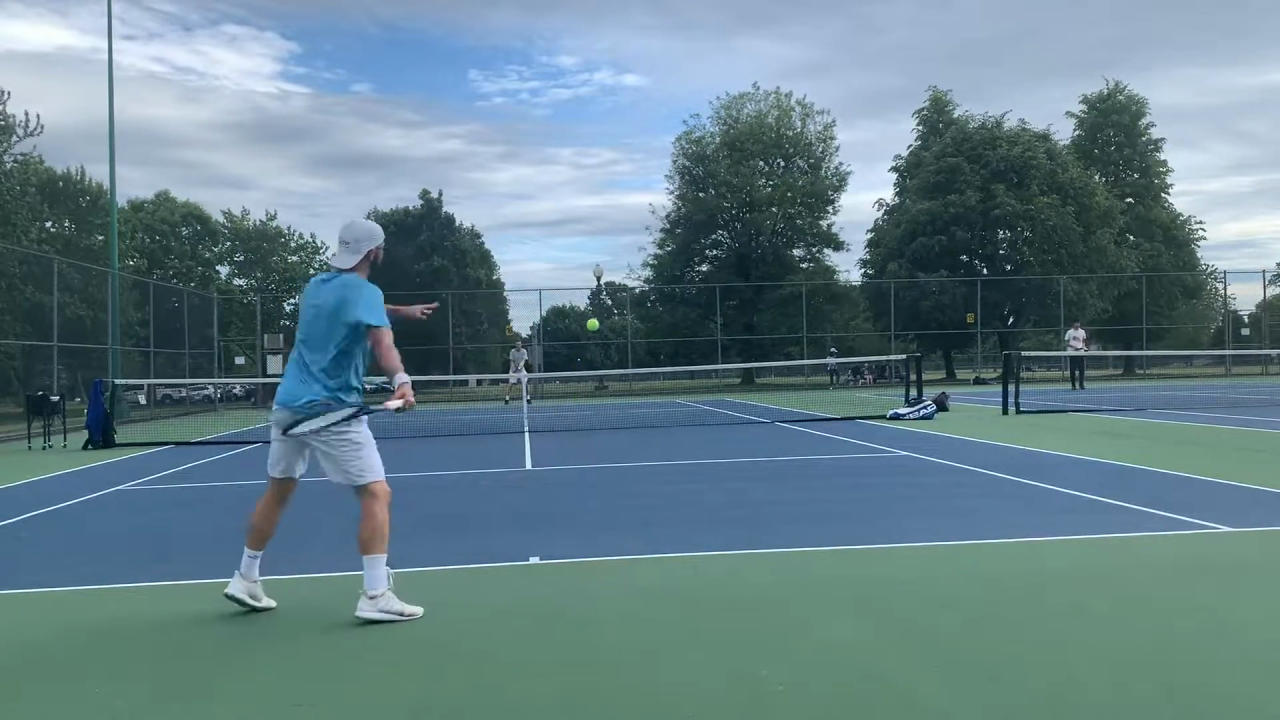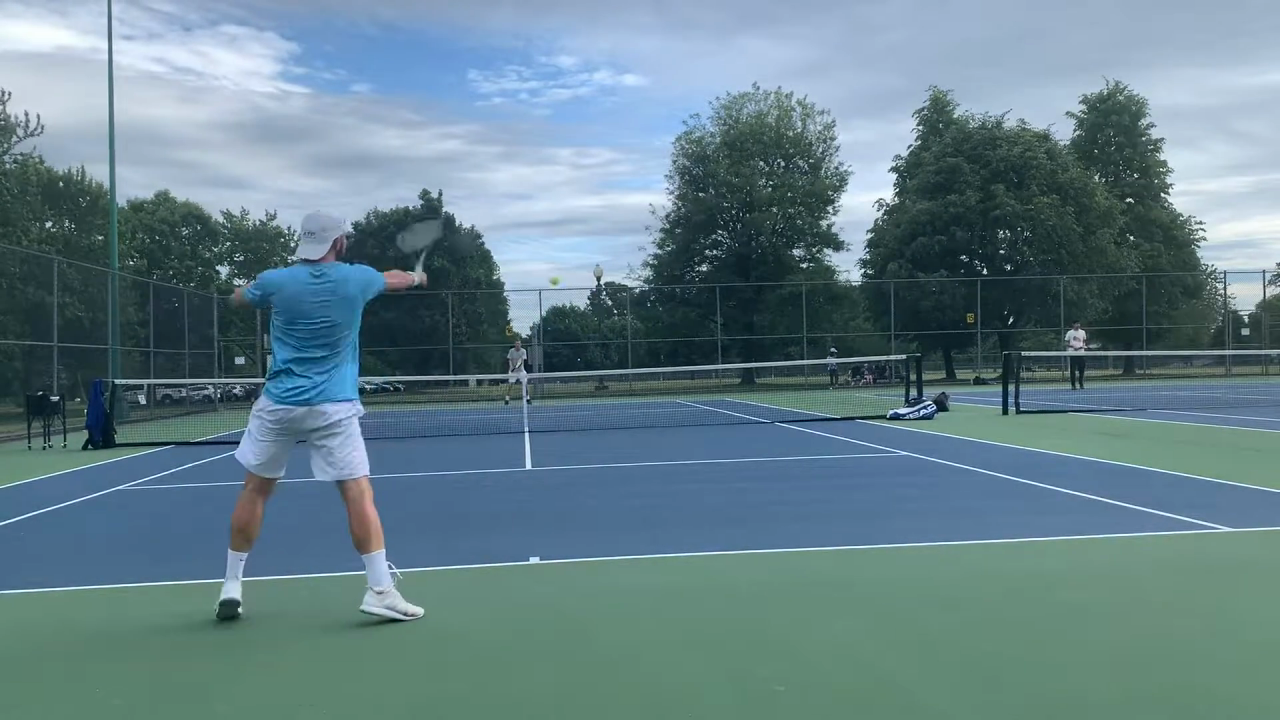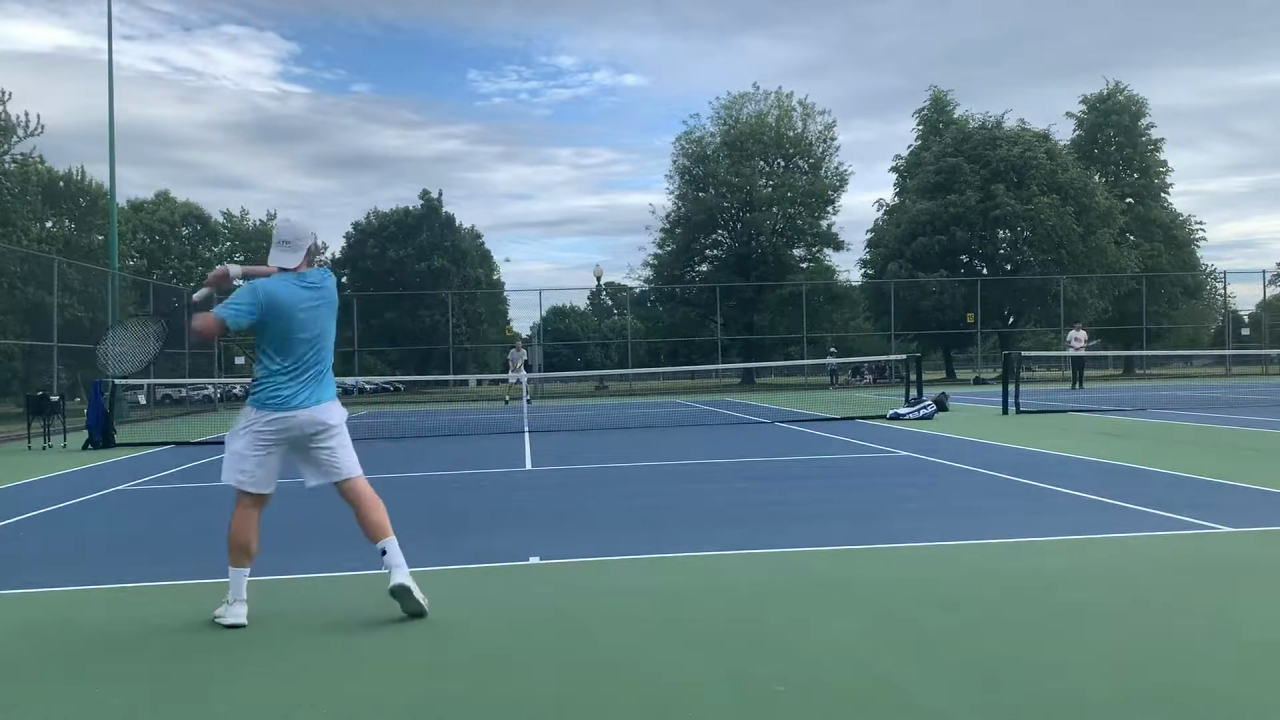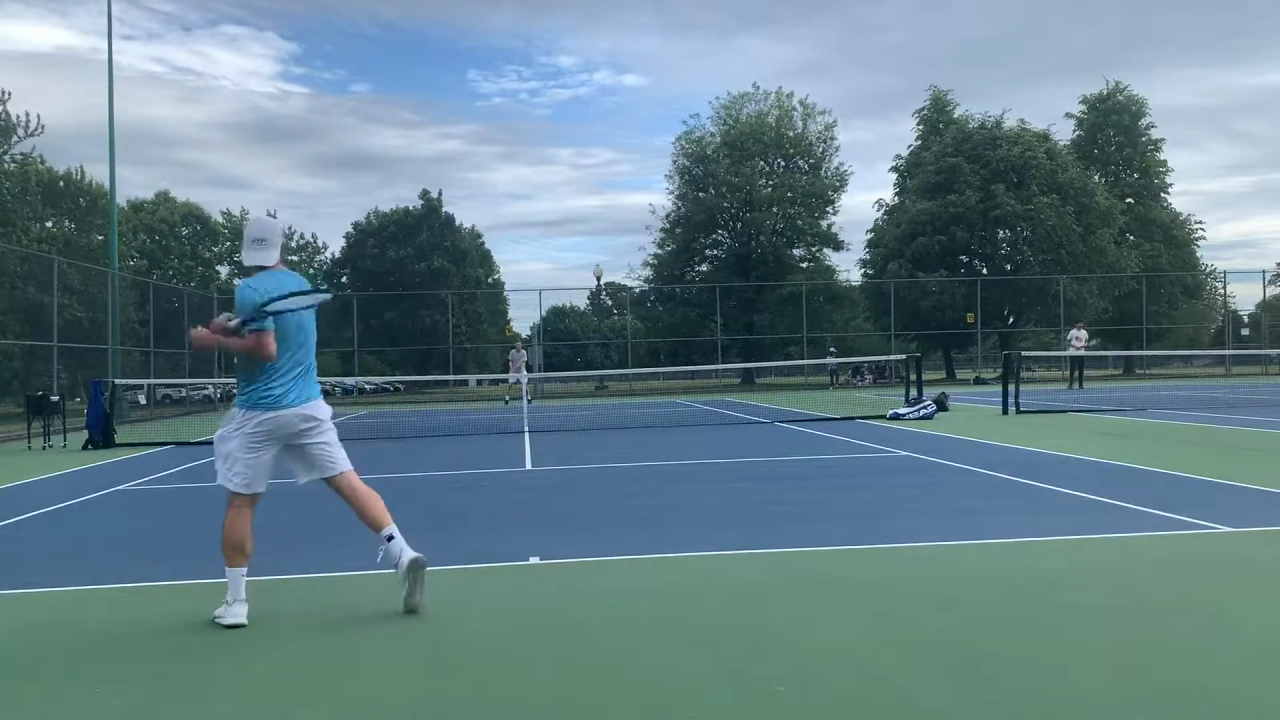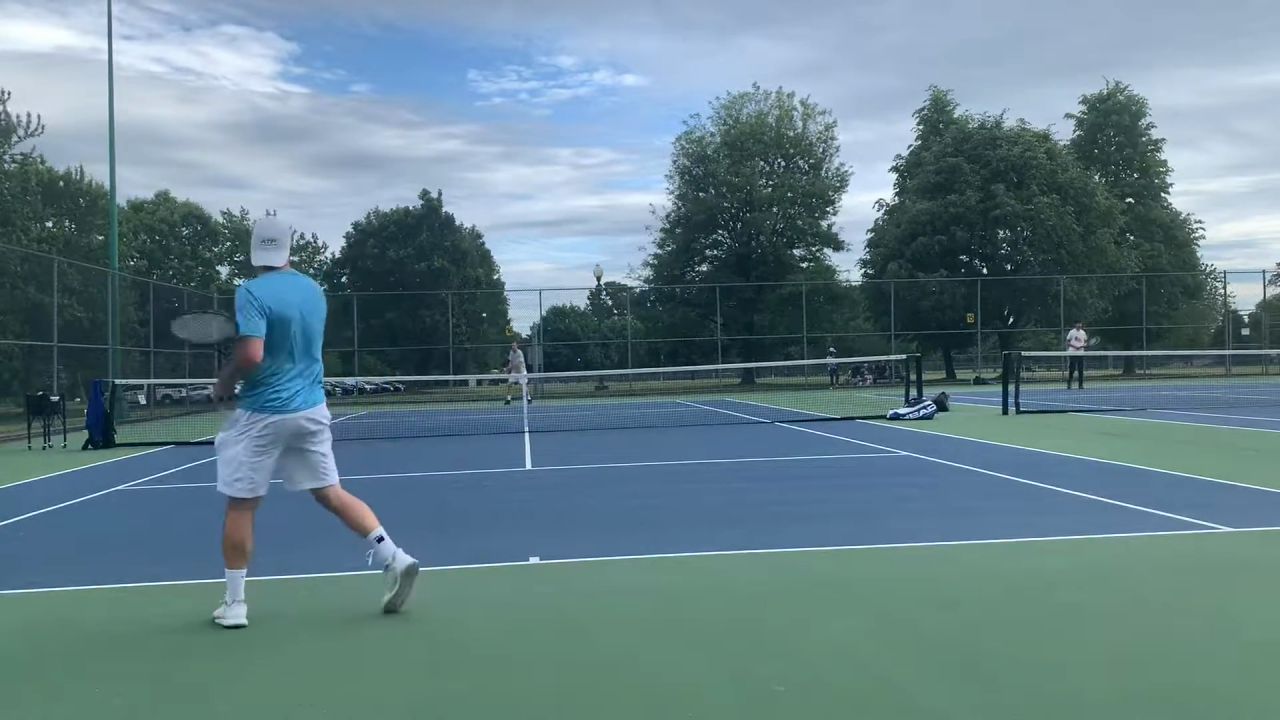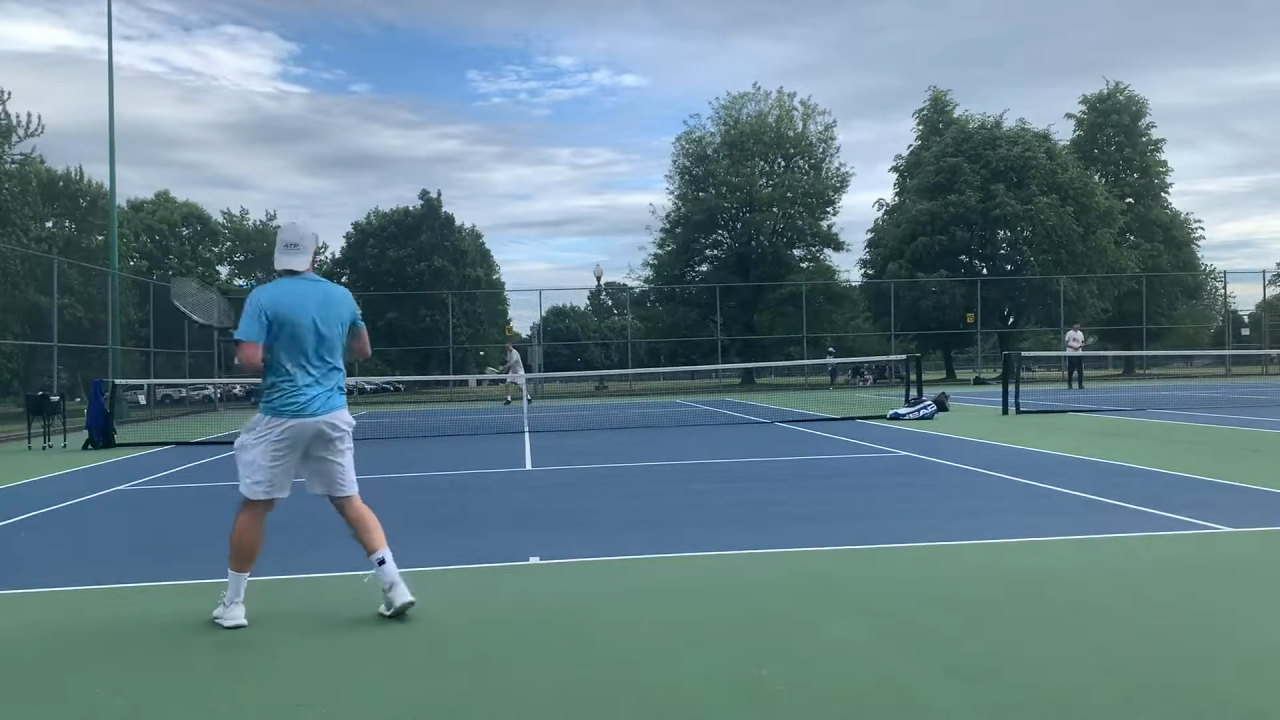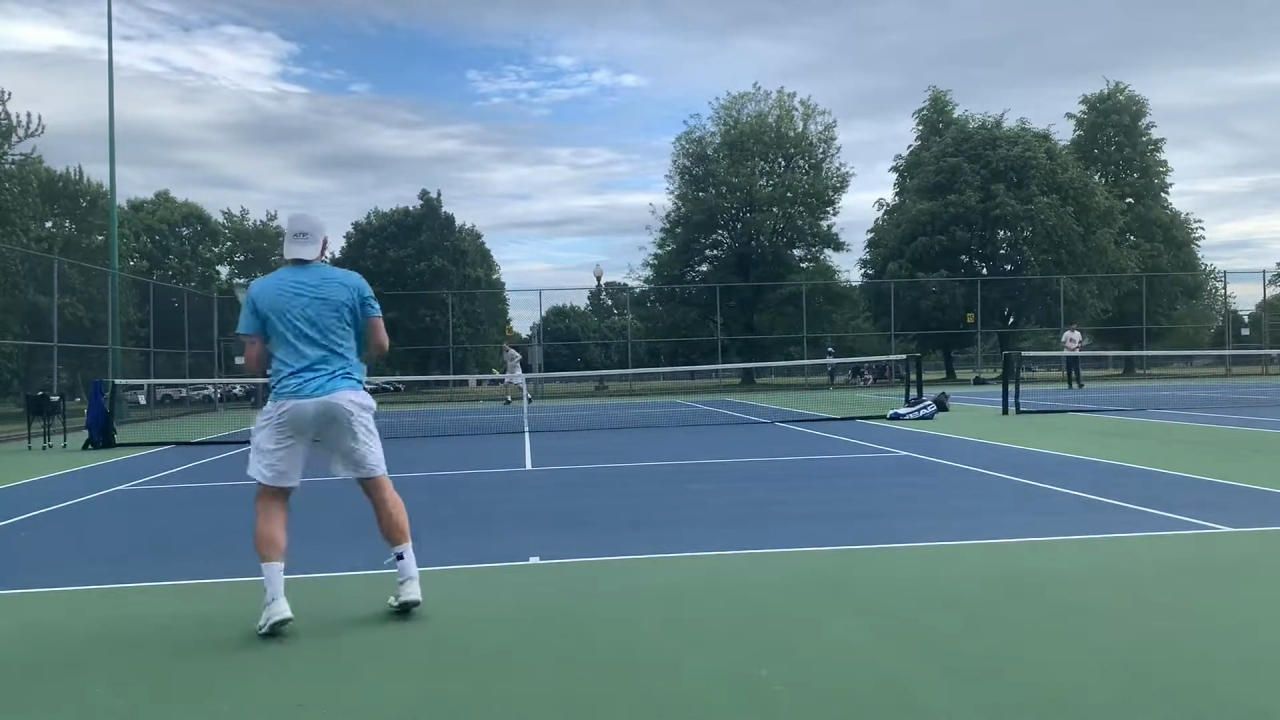
dt=0.2s
person 1, frame 1
left shoulder: (321, 286)
right shoulder: (363, 292)
right elbow: (381, 338)
left wrist: (403, 311)
right wrist: (401, 378)
left hip: (291, 406)
left knee: (277, 492)
right knee: (376, 495)
left ankle: (245, 579)
right ankle: (375, 596)
person 1, frame 2
left shoulder: (275, 280)
right shoulder: (356, 277)
left elbow: (237, 298)
right elbow: (395, 279)
right wrist: (417, 276)
left hip: (279, 404)
right hip: (334, 407)
left knee: (254, 489)
right knee: (358, 494)
left ankle: (231, 585)
right ankle: (380, 590)
person 1, frame 3
left shoulder: (260, 292)
right shoulder: (325, 282)
left elbow: (202, 328)
left wrist: (211, 314)
right wrist: (236, 272)
left hip: (269, 414)
right hip: (321, 409)
left knee: (248, 504)
right knee: (359, 489)
left ankle: (235, 603)
right ankle: (399, 570)
person 1, frame 4
left shoulder: (251, 289)
right shoulder: (298, 283)
left elbow: (264, 351)
left wrist: (210, 341)
right wrist: (228, 326)
left hip: (259, 412)
right hip: (308, 406)
left knee: (240, 503)
right knee: (349, 483)
left ankle: (235, 603)
right ankle: (402, 553)
person 1, frame 5
left shoulder: (252, 292)
right shoulder: (313, 289)
left elbow: (252, 357)
left wrist: (228, 378)
left hip: (263, 414)
right hip: (312, 409)
left knee: (241, 506)
right knee: (331, 494)
left ankle: (234, 603)
right ankle: (393, 557)
person 1, frame 6
left shoulder: (263, 298)
right shoulder: (342, 297)
left elbow: (249, 360)
right elbow: (362, 352)
left wrist: (278, 369)
left hip: (282, 418)
right hip: (332, 415)
left knee: (253, 508)
right knee: (349, 502)
left ankle: (233, 603)
right ankle: (394, 586)
person 1, frame 7
left shoulder: (259, 290)
right shoulder: (351, 282)
left elbow: (253, 354)
right elbow: (380, 344)
left hip: (287, 404)
right hip: (344, 397)
left knee: (271, 501)
right knee: (379, 487)
left ankle: (275, 600)
right ankle: (407, 581)
